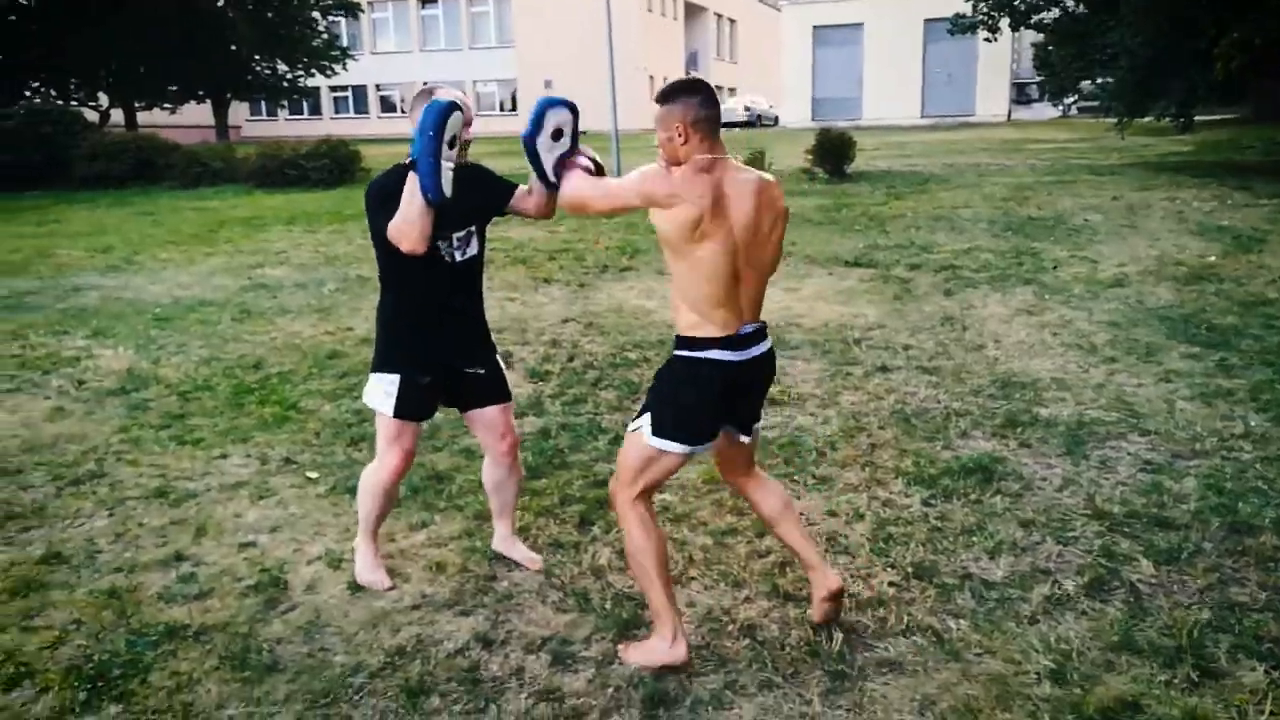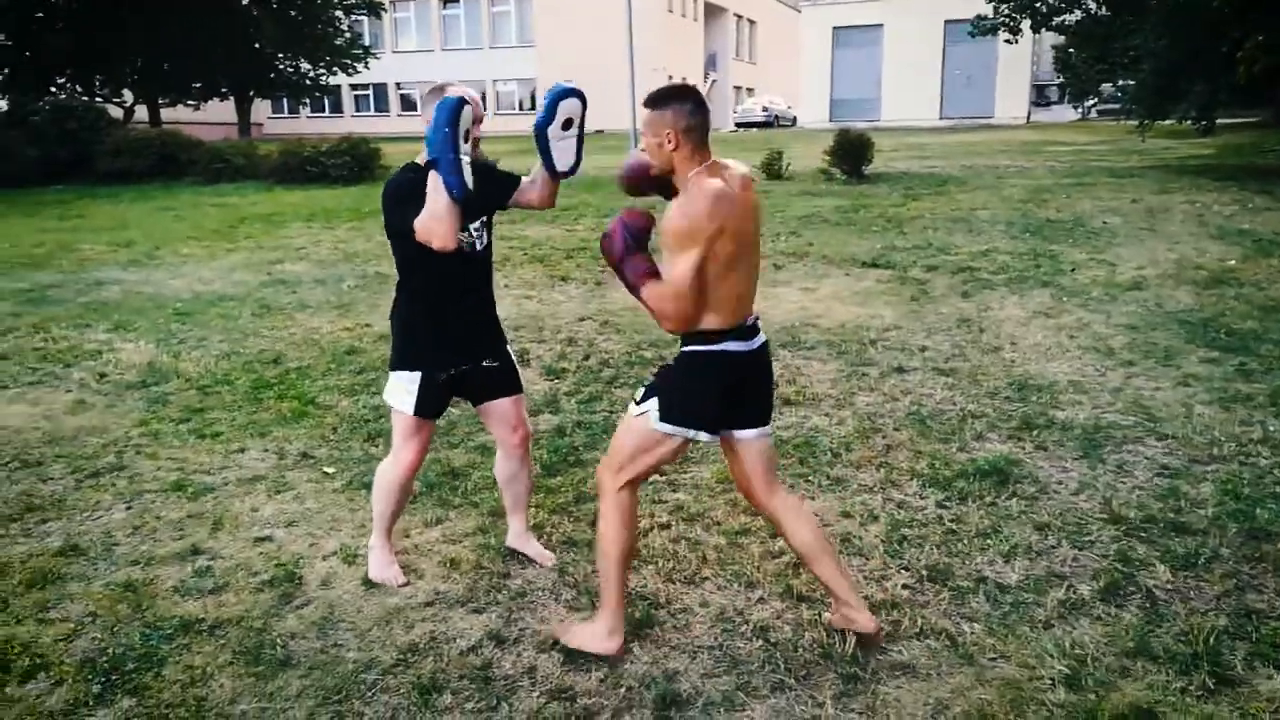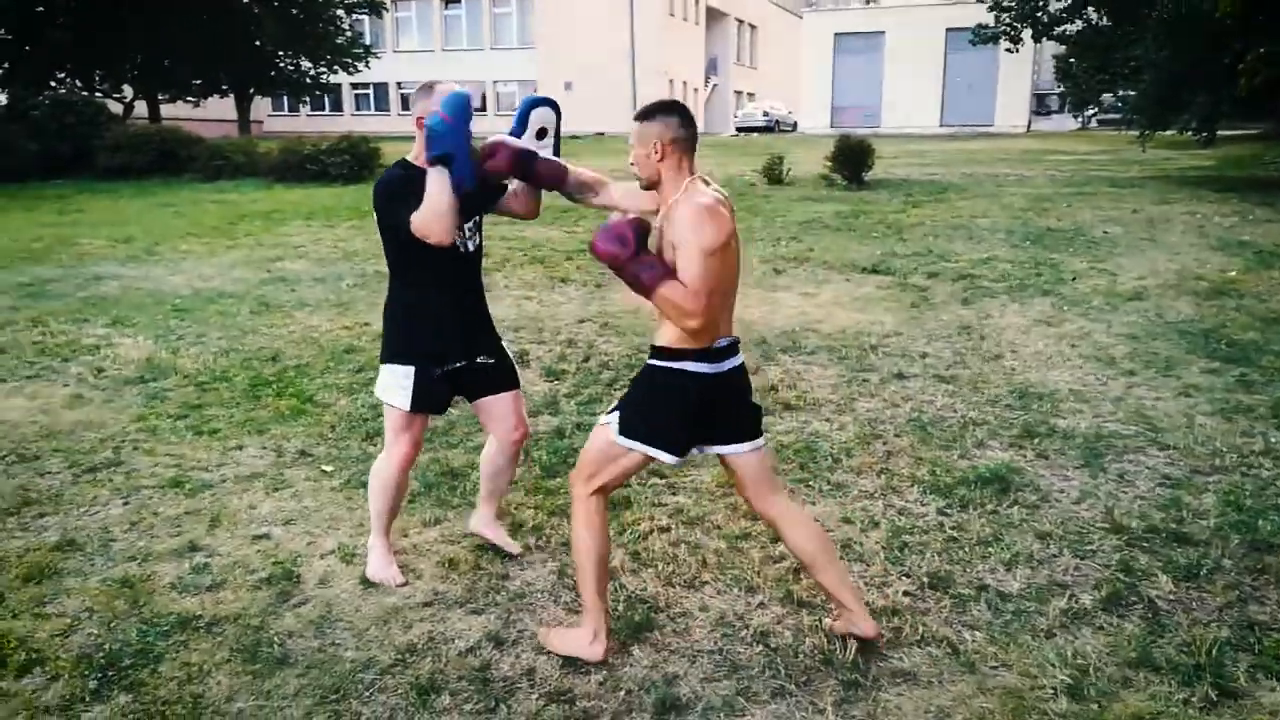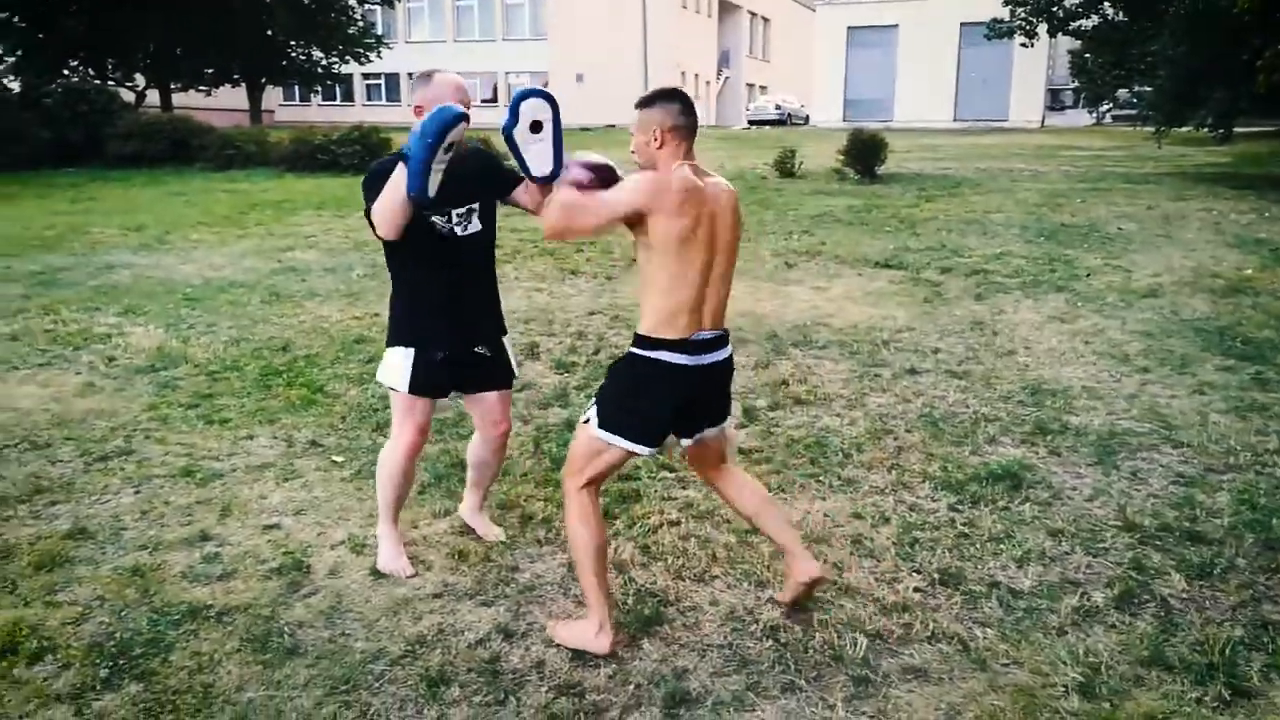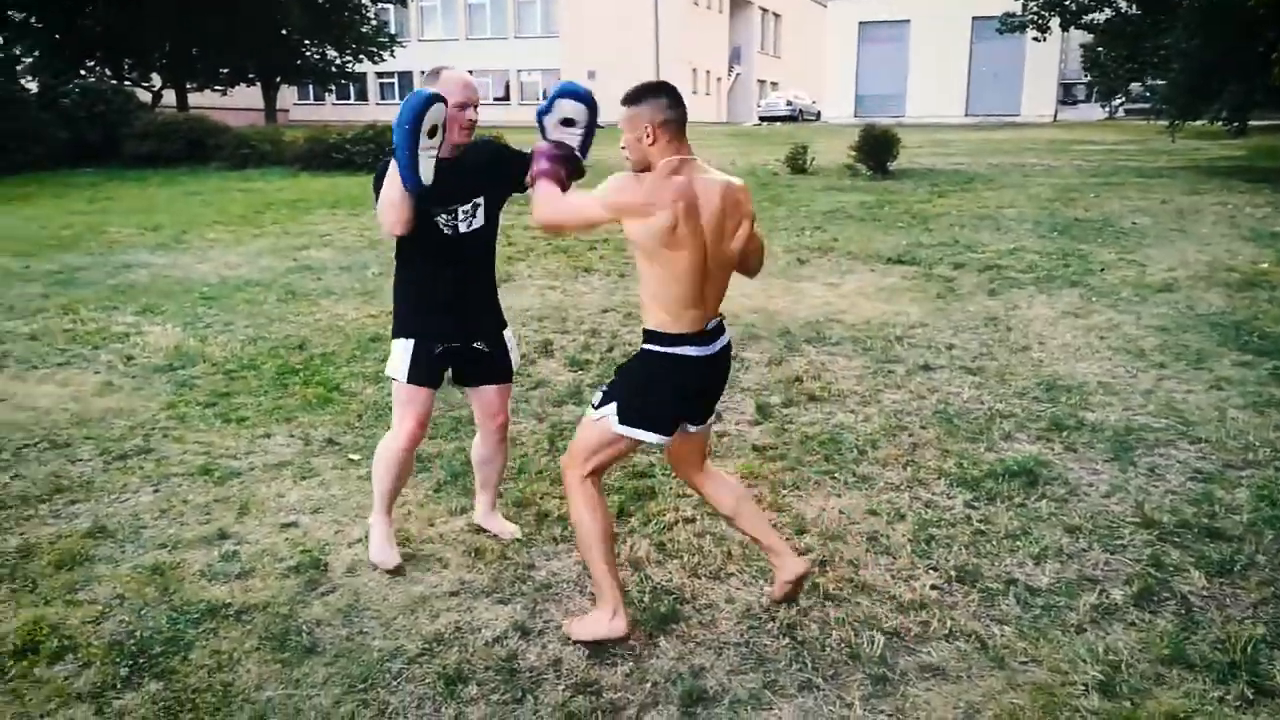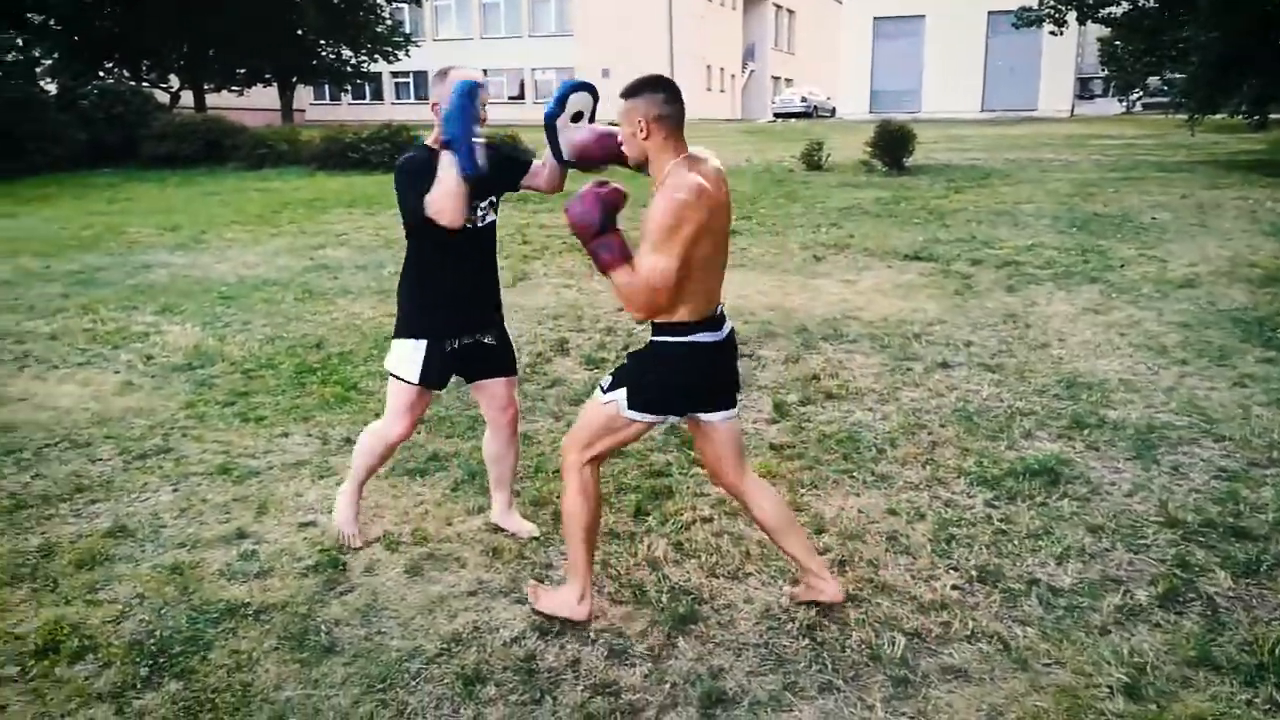
dt=0.1s
person 1, frame 1
left shoulder: (671, 186)
right shoulder: (768, 191)
left elbow: (575, 200)
left wrist: (575, 165)
left hip: (701, 367)
right hip: (754, 355)
left knee: (628, 492)
right knee: (742, 473)
left ankle: (667, 637)
right ankle: (822, 575)
person 1, frame 2
left shoulder: (703, 205)
right shoulder: (728, 178)
left elbow: (672, 313)
left wrist: (629, 260)
right wrist: (655, 182)
left hip: (708, 361)
right hip: (749, 356)
left knee: (614, 479)
right knee: (763, 491)
left ankle: (606, 624)
right ankle: (853, 608)
person 1, frame 3
left shoulder: (697, 211)
right shoulder: (677, 197)
left elbow: (693, 318)
right elbow: (600, 188)
left wrist: (634, 263)
right wrist: (529, 162)
left hip: (676, 380)
right hip: (725, 373)
left knee: (586, 487)
right knee: (771, 499)
left ankle: (591, 632)
right ankle: (857, 614)
person 1, frame 4
left shoulder: (659, 186)
right shoulder: (724, 193)
left elbow: (557, 222)
left wrist: (572, 180)
right wrist: (622, 200)
left hip: (658, 369)
right hip: (713, 362)
left knee: (579, 481)
right knee: (715, 466)
left ankle: (597, 623)
right ankle: (801, 562)
person 1, frame 5
left shoulder: (638, 191)
right shoulder: (731, 192)
left elbow: (547, 215)
right elbow: (751, 263)
left wrist: (544, 165)
left hip: (665, 362)
right hip: (711, 352)
left knee: (579, 469)
right knee: (693, 467)
left ankle: (609, 611)
right ankle: (785, 560)
person 1, frame 6
left shoulder: (679, 198)
right shoulder: (705, 167)
left elbow: (645, 303)
left wrist: (598, 236)
left hip: (674, 355)
right hip: (714, 345)
left knee: (577, 455)
right knee: (733, 473)
left ankle: (577, 593)
right ankle: (820, 578)
person 2, frame 1
left shoulder: (472, 180)
right shoulder: (386, 189)
left elbow: (539, 206)
right elbow: (412, 242)
right wrist: (424, 167)
left hip: (469, 343)
right hip: (407, 350)
left knee: (503, 442)
right knee: (394, 458)
left ankle: (504, 535)
right ankle: (365, 547)
person 2, frame 2
left shoulder: (476, 173)
right shoulder: (403, 187)
left elbow: (539, 196)
right elbow: (444, 237)
left wrist: (553, 150)
right wrist: (443, 162)
left hip: (481, 337)
right hip: (423, 345)
left knee: (516, 434)
right knee: (408, 454)
left ankle: (519, 530)
right ankle: (379, 545)
person 2, frame 3
left shoulder: (462, 173)
right shoulder: (394, 184)
left elbow: (525, 207)
right elbow: (439, 232)
right wrist: (441, 165)
left hip: (475, 332)
right hip: (417, 342)
left knee: (512, 429)
right knee: (401, 451)
left ankle: (485, 516)
right ankle: (378, 544)
person 2, frame 4
left shoulder: (480, 164)
right shoulder: (389, 172)
left elbow: (538, 200)
right elbow: (388, 228)
right wrist: (416, 157)
left hip: (482, 325)
right hip: (420, 330)
left knee: (496, 428)
right knee: (408, 439)
left ankle: (472, 507)
right ankle: (388, 534)
person 2, frame 5
left shoulder: (488, 157)
right shoulder: (399, 166)
right elbow: (396, 224)
right wrist: (408, 149)
left hip: (482, 319)
right hip: (422, 323)
left knee: (496, 422)
right knee: (409, 429)
left ankle: (485, 509)
right ankle: (380, 523)
person 2, frame 6
left shoulder: (492, 153)
right shoulder: (414, 167)
left elbow: (549, 182)
right elbow: (451, 215)
right wrist: (455, 144)
left hip: (482, 317)
right hip: (427, 320)
left knee: (504, 415)
right knee: (400, 422)
left ankle: (503, 507)
right ankle: (349, 493)
